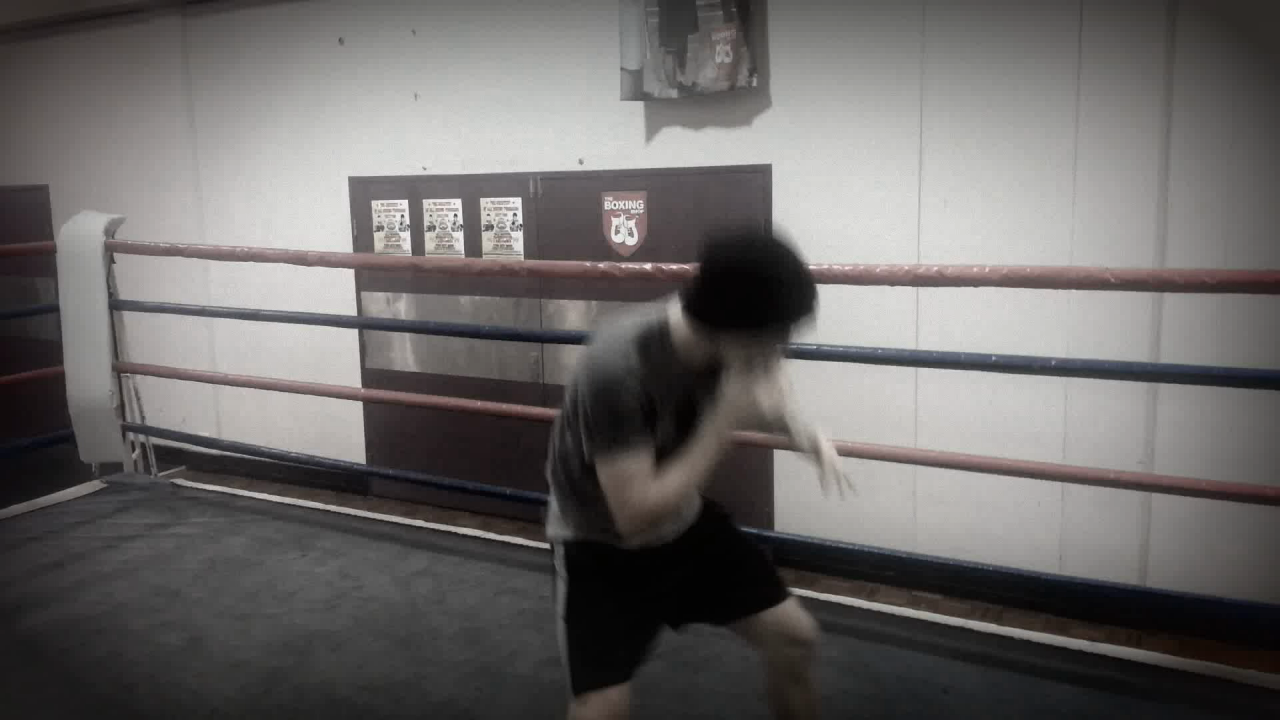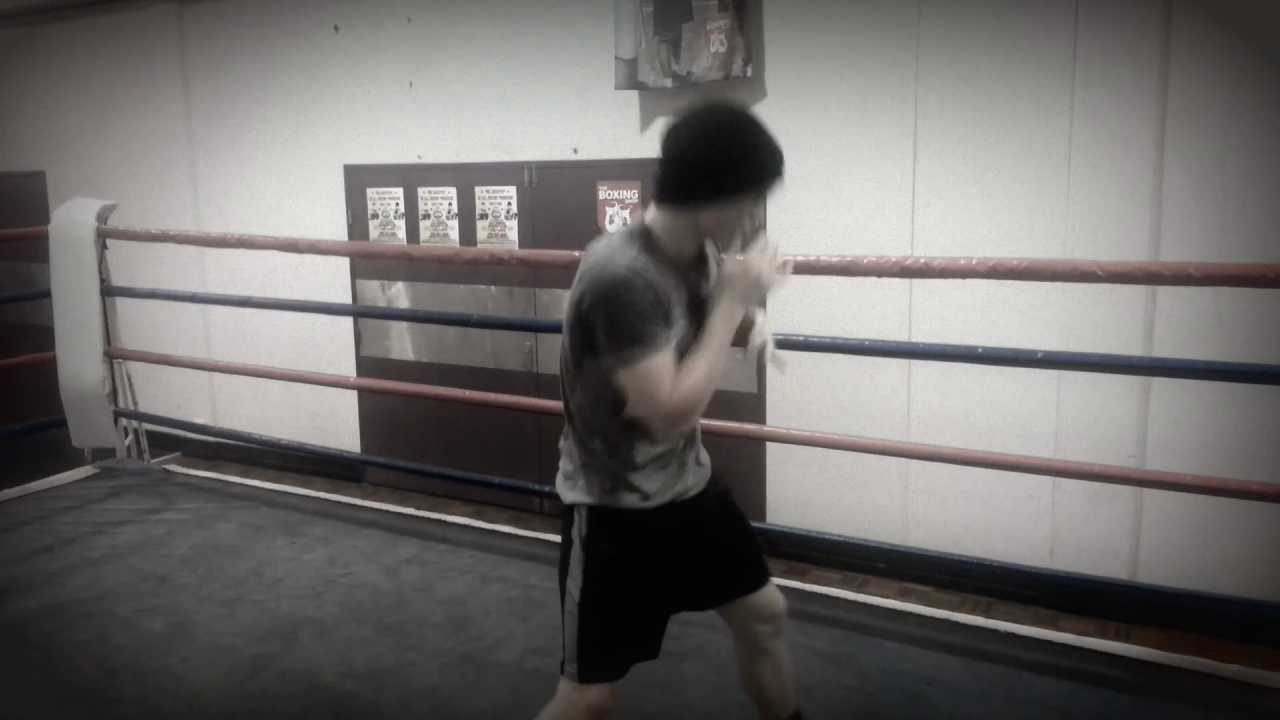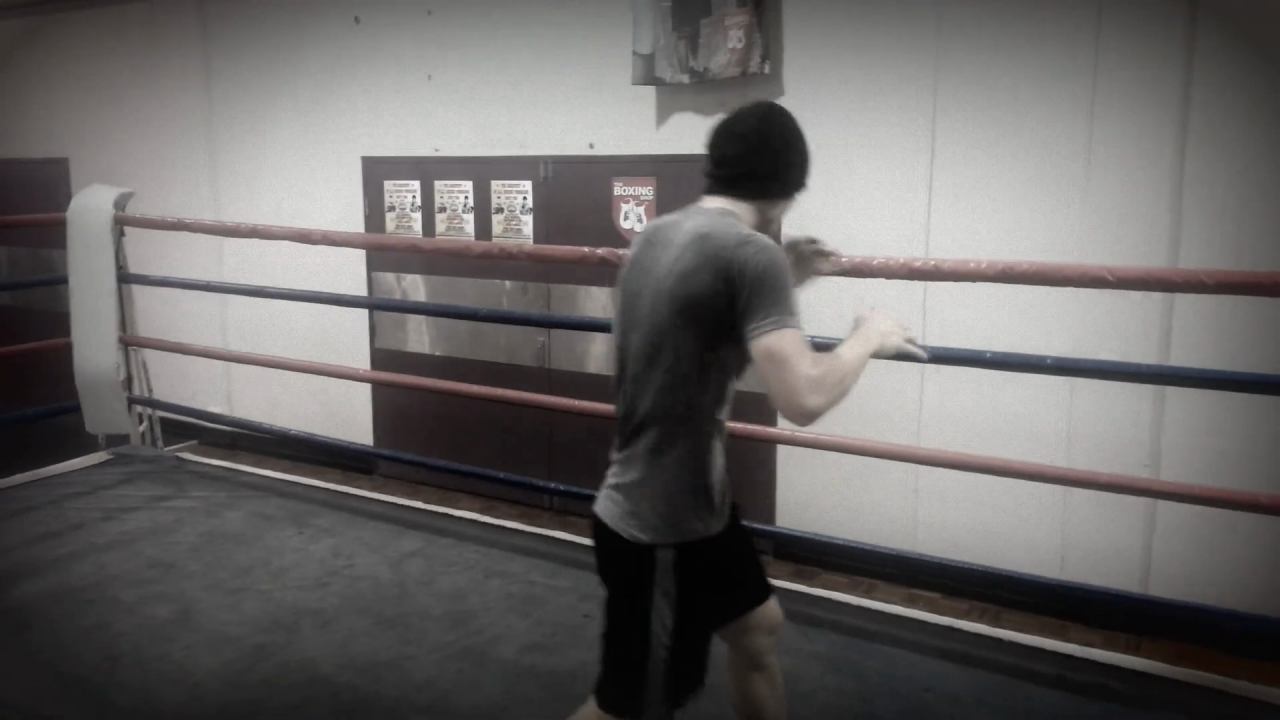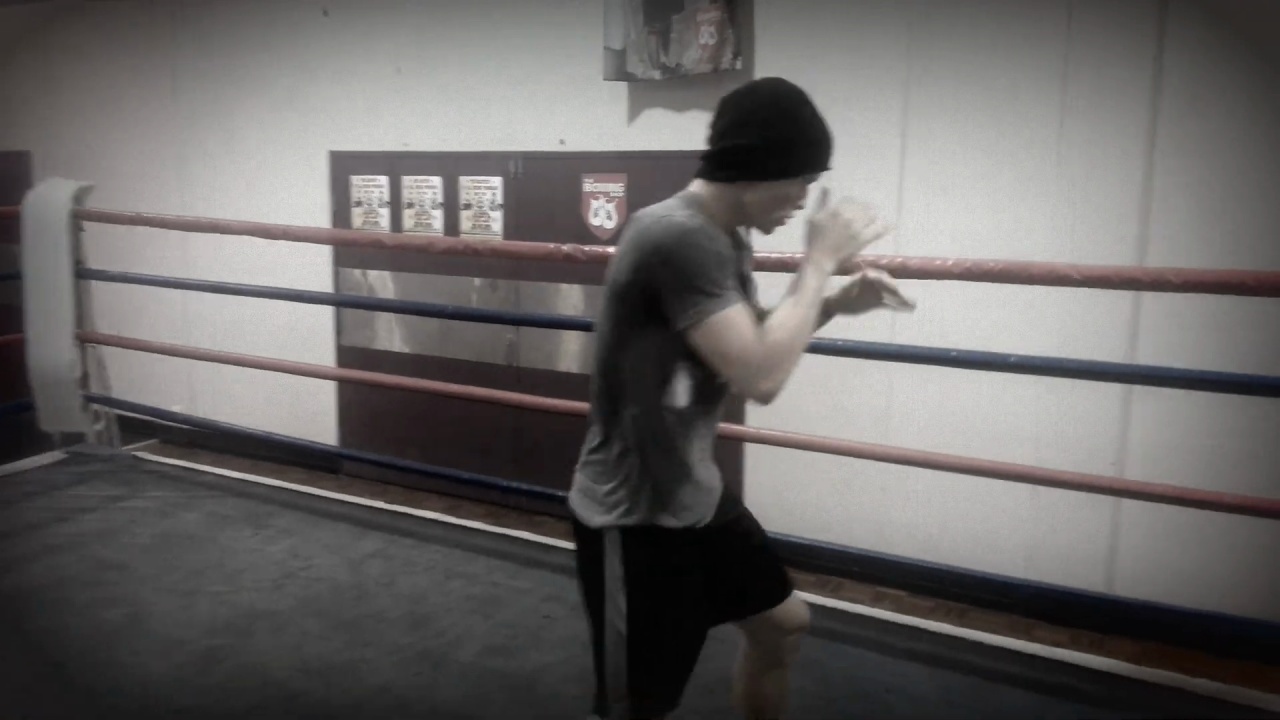
dt=0.3s
person 1, frame 1
left shoulder: (726, 341)
right shoulder: (618, 370)
left elbow: (747, 400)
right elbow: (637, 515)
left wrist: (803, 432)
right wrist: (722, 420)
left hip: (684, 520)
right hip: (604, 543)
left knee: (794, 636)
person 1, frame 2
left shoulder: (696, 249)
right shoulder: (621, 273)
right elbow: (670, 413)
left wrist: (737, 309)
right wrist: (732, 301)
left hip: (687, 483)
right hip: (613, 505)
left knee: (764, 614)
person 1, frame 3
left shoulder: (662, 235)
right shoulder: (745, 252)
right elbow: (802, 399)
left wrist: (776, 289)
right wrist: (868, 338)
left hip: (687, 502)
right hip: (660, 521)
left knee: (759, 628)
person 1, frame 4
left shoulder: (721, 236)
right shoulder: (673, 237)
left elbow: (744, 341)
right elbow: (759, 375)
left wrist: (834, 302)
right wrist: (818, 263)
left hip: (696, 496)
right hip: (634, 516)
left knee: (782, 622)
